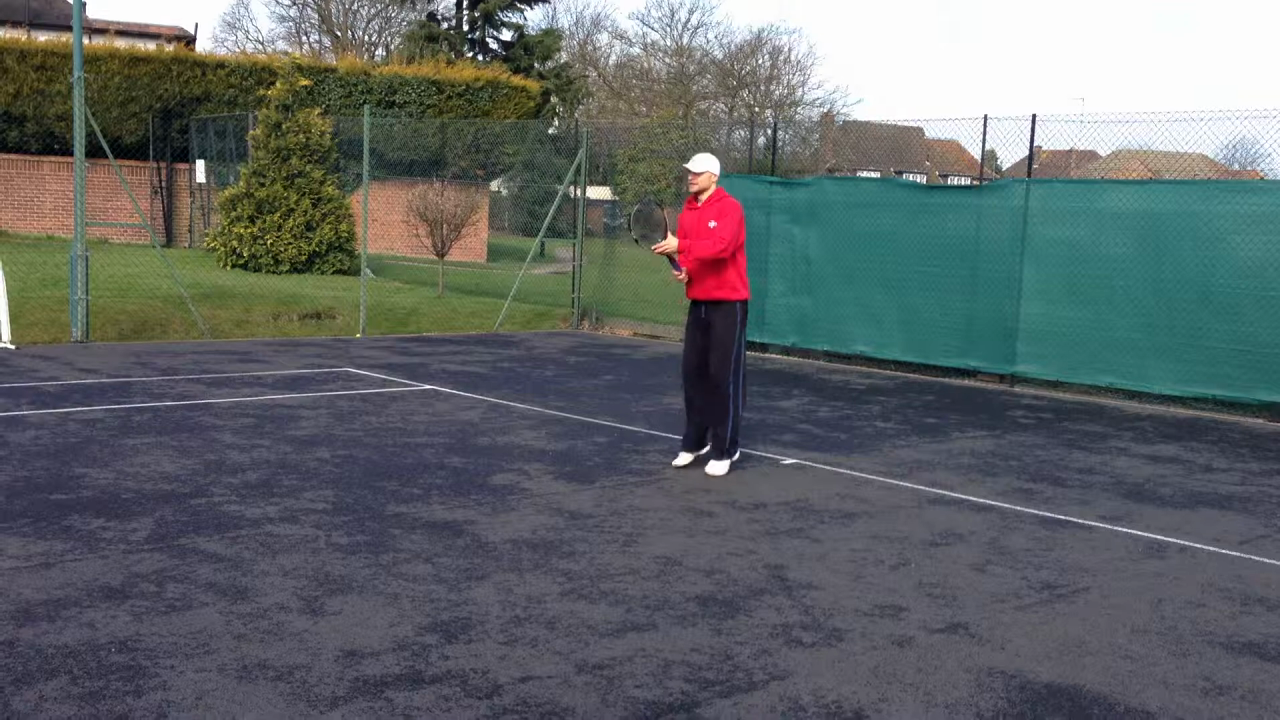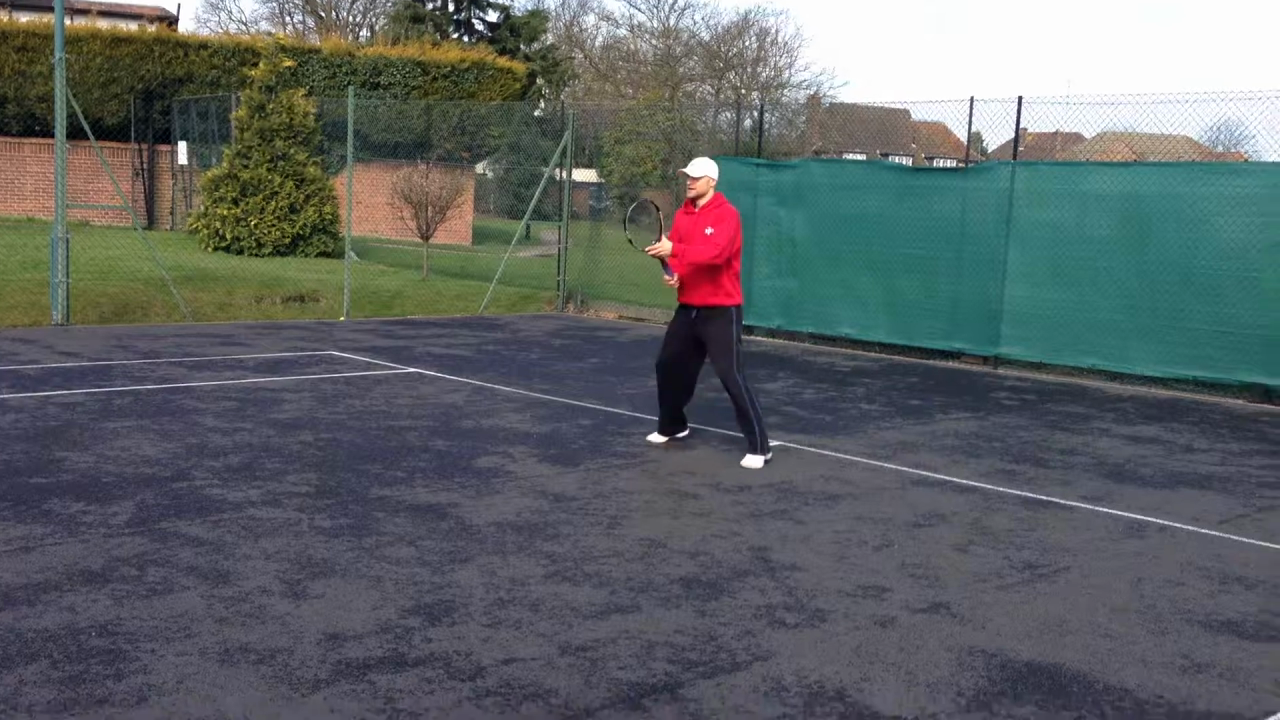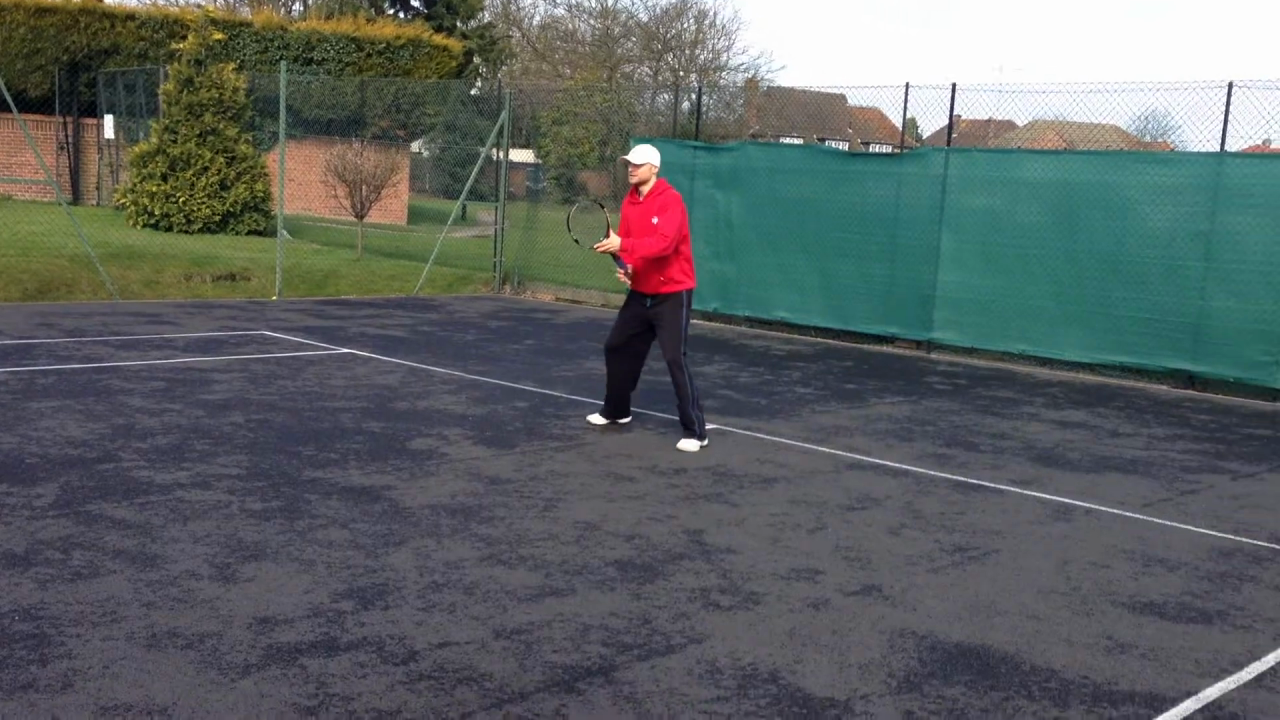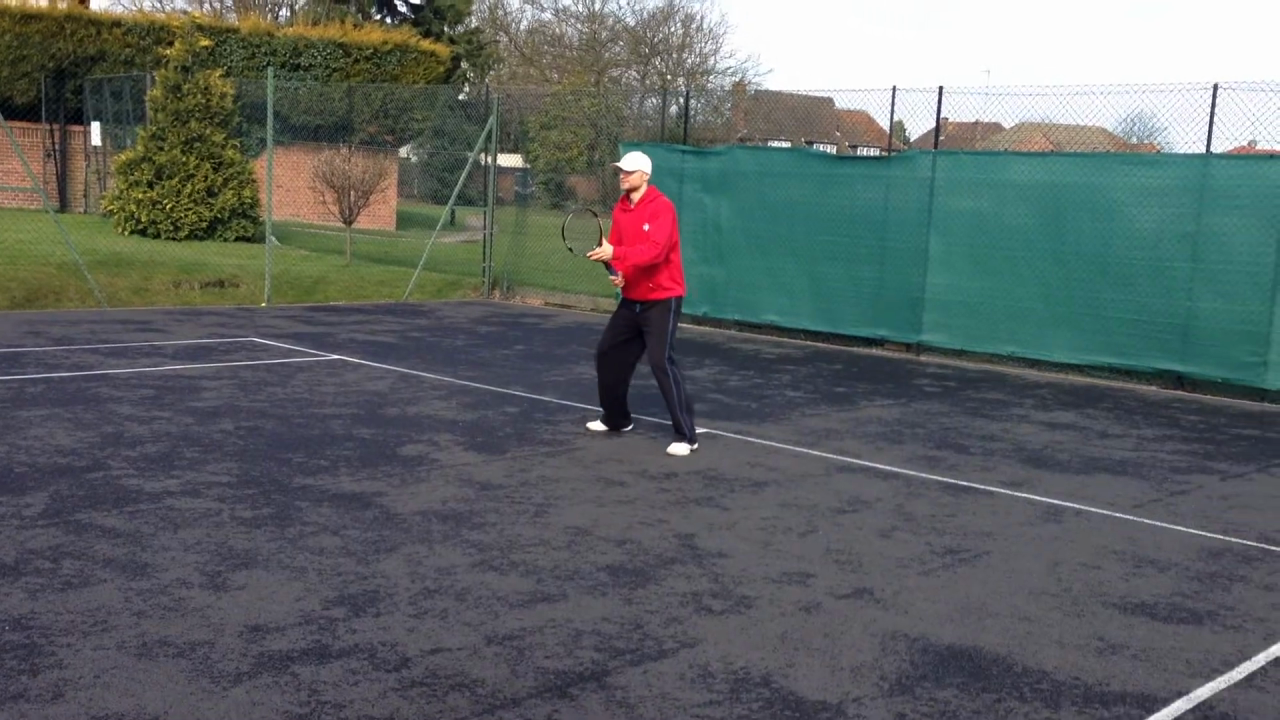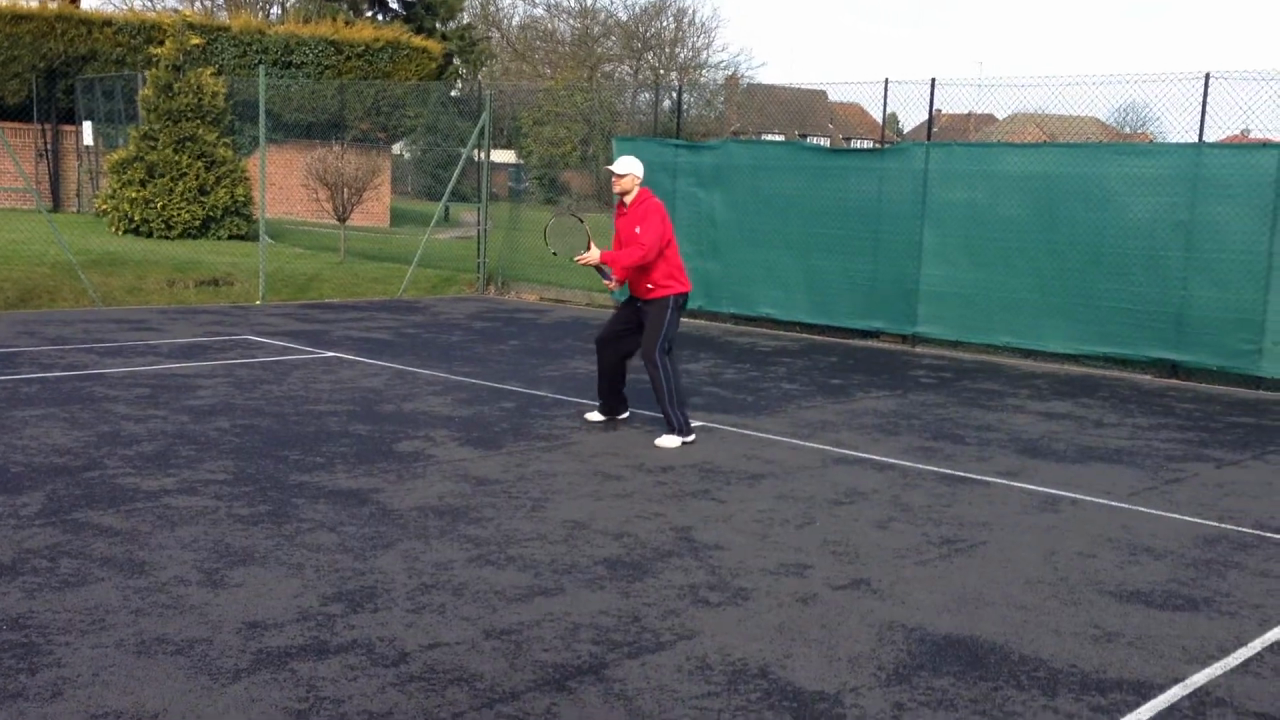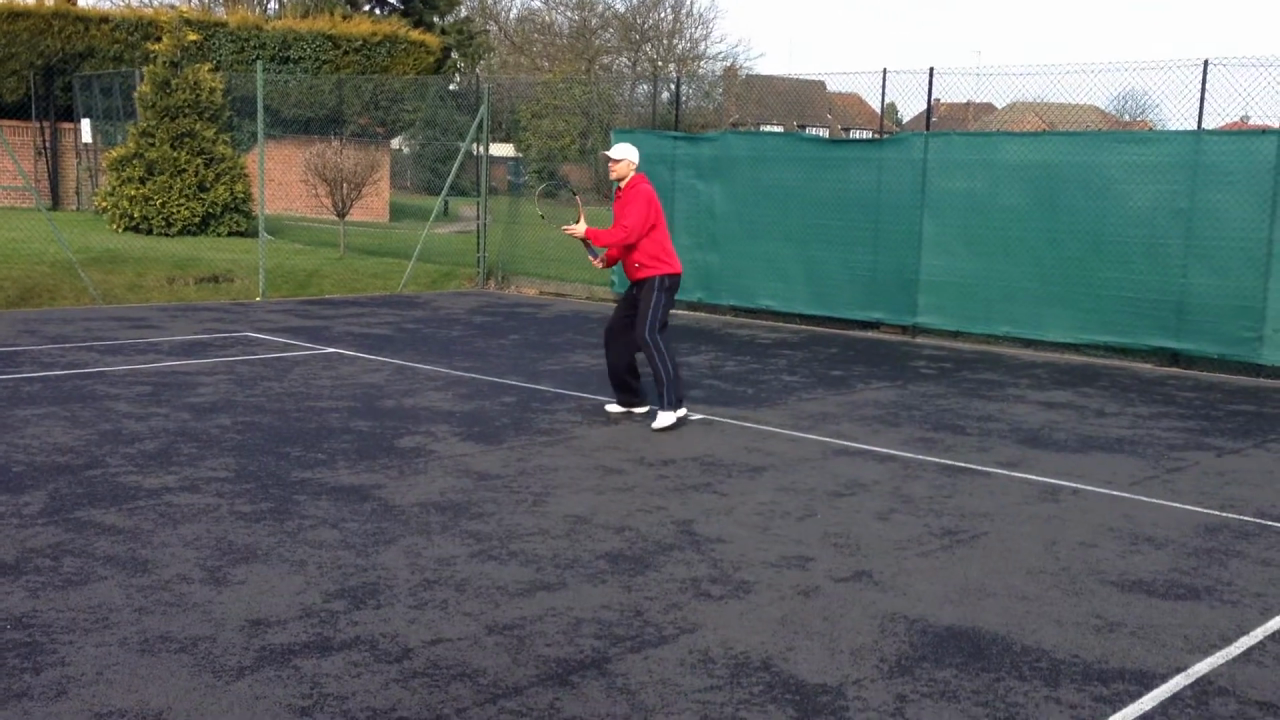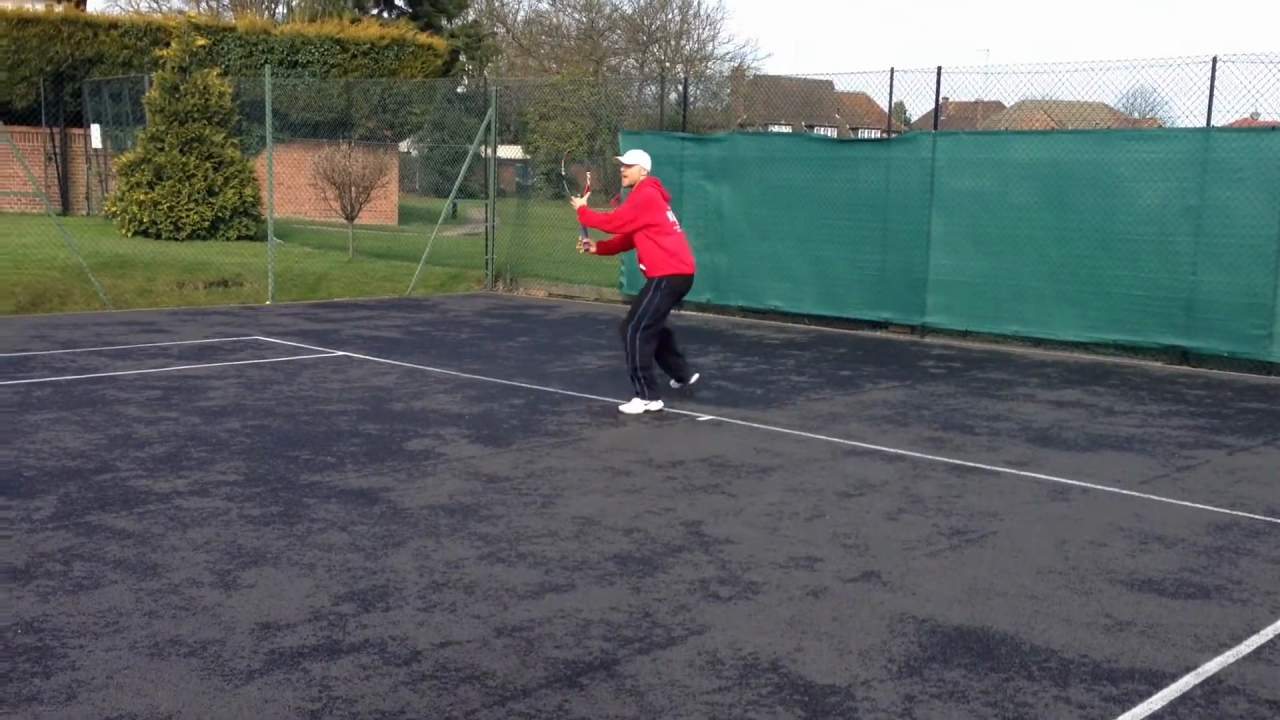
dt=0.3s
person 1, frame 1
left shoulder: (730, 208)
right shoulder: (687, 211)
left elbow: (721, 246)
right elbow: (685, 250)
left wrist: (680, 245)
right wrist: (683, 271)
left hip: (729, 303)
right hip: (699, 303)
left knee: (724, 374)
right knee: (693, 371)
left ankle: (725, 450)
right ankle: (696, 441)
person 1, frame 2
left shoulder: (726, 214)
right shoulder: (683, 214)
left elbow: (716, 252)
right elbow: (675, 253)
left wrist: (673, 248)
right wrist: (673, 275)
left hip: (722, 308)
right hip: (689, 308)
left knee: (730, 373)
right knee: (668, 364)
left ankle: (758, 445)
right ankle: (672, 426)
person 1, frame 3
left shoulder: (671, 200)
right shoulder: (629, 202)
left elbow: (664, 243)
right elbow: (625, 242)
left wrist: (622, 244)
right wrist: (625, 267)
left hip: (672, 294)
right hip: (640, 293)
left knee: (675, 358)
right knee: (616, 347)
left ankle: (695, 431)
right ankle: (616, 410)
person 1, frame 4
left shoulder: (662, 207)
right shoulder: (620, 209)
left elbow: (655, 250)
right elbow: (615, 248)
left wrist: (616, 253)
right wrist: (618, 273)
left hip: (663, 300)
right hip: (631, 299)
left knee: (661, 362)
right knee: (608, 353)
left ankle: (686, 435)
right ankle: (615, 418)
person 1, frame 5
left shoulder: (652, 208)
right shoulder: (621, 212)
left elbow: (645, 252)
left wrist: (603, 258)
right wrist: (617, 277)
left hip: (666, 295)
right hip: (639, 296)
left knee: (655, 355)
right knee: (608, 341)
left ankle: (680, 428)
right ankle: (613, 406)
person 1, frame 6
left shoulder: (642, 193)
right shoulder: (623, 195)
left elbow: (629, 235)
right elbow: (624, 240)
left wrist: (588, 233)
right wrist: (606, 259)
left hip: (660, 275)
right hip: (642, 279)
left knee: (651, 336)
right knee: (616, 334)
left ankle: (672, 404)
right ankle: (631, 398)
person 1, frame 7
left shoulder: (645, 196)
right shoulder: (646, 196)
left elbow: (614, 222)
right elbow: (629, 238)
left wrist: (582, 210)
right wrist: (598, 247)
left hip: (669, 275)
right hip: (679, 273)
left knee: (634, 330)
right knee: (652, 327)
left ankle: (647, 396)
right ankle: (682, 373)
